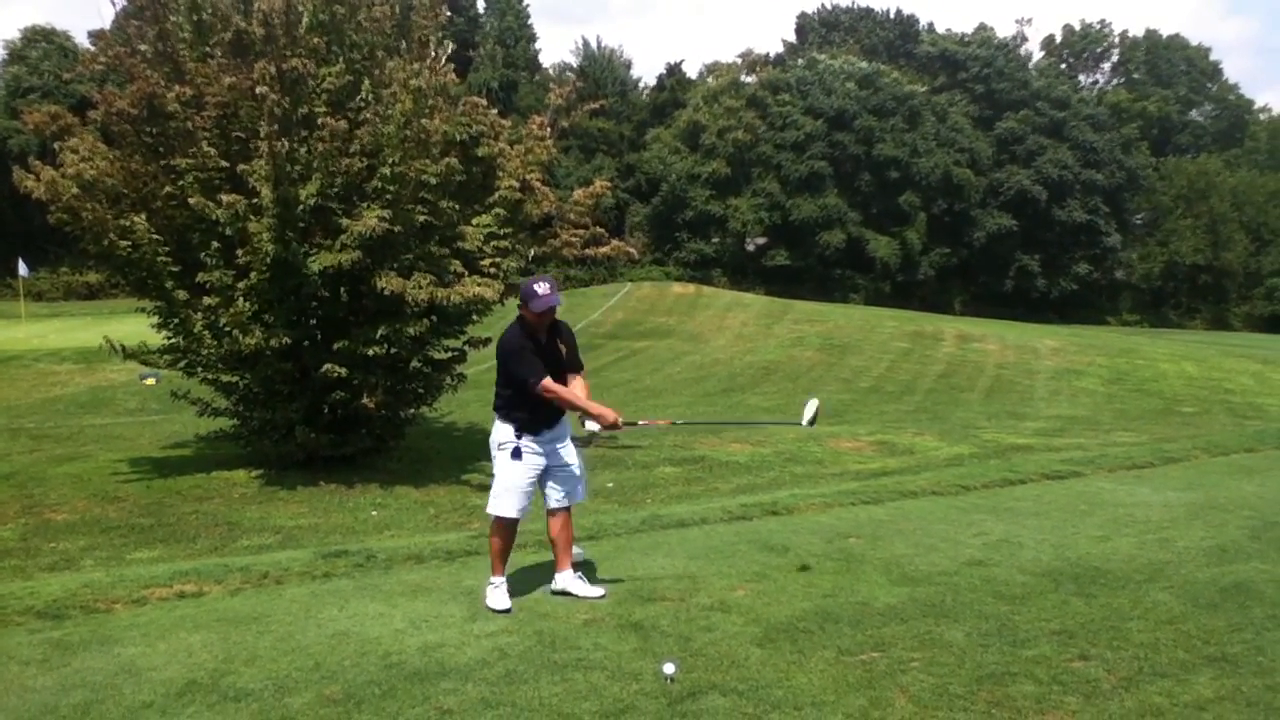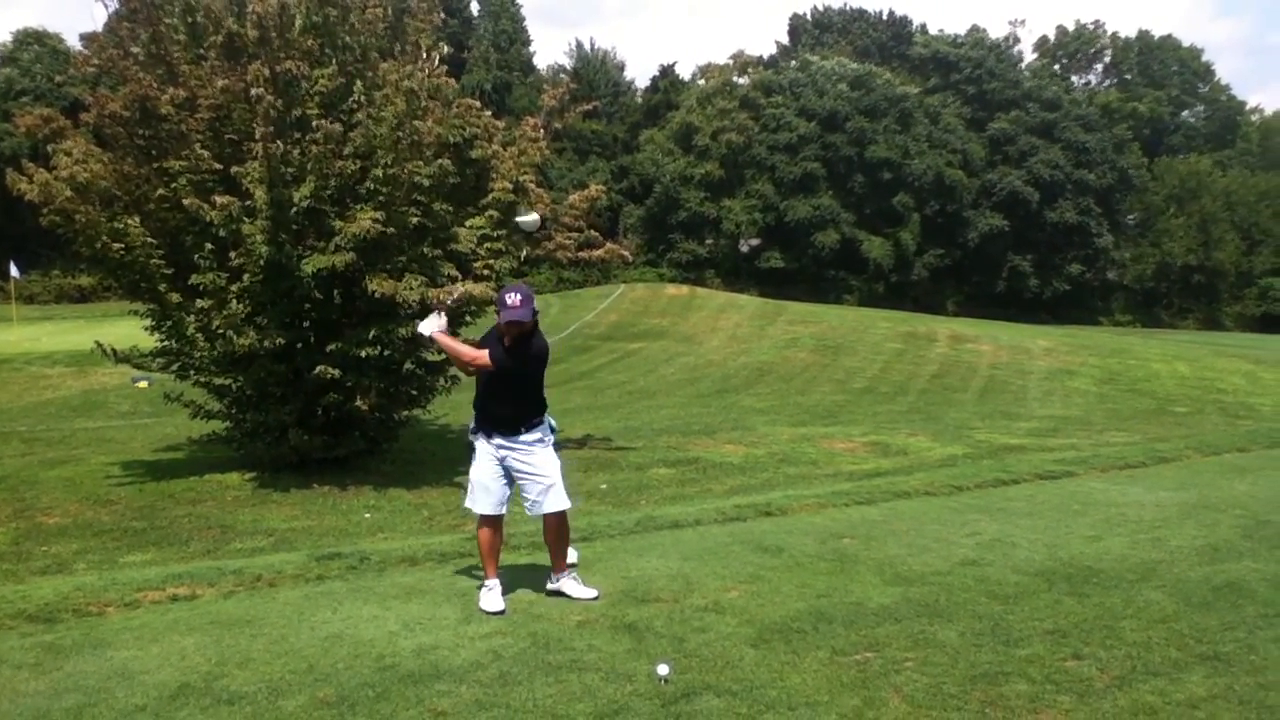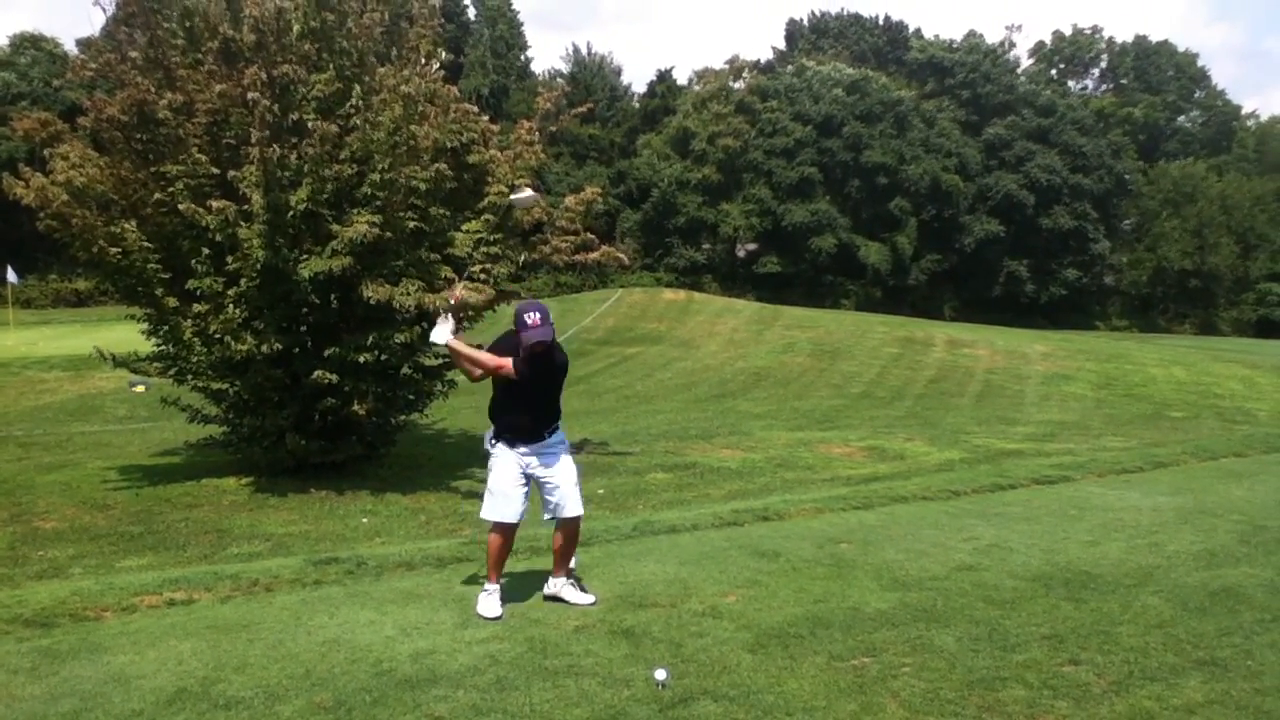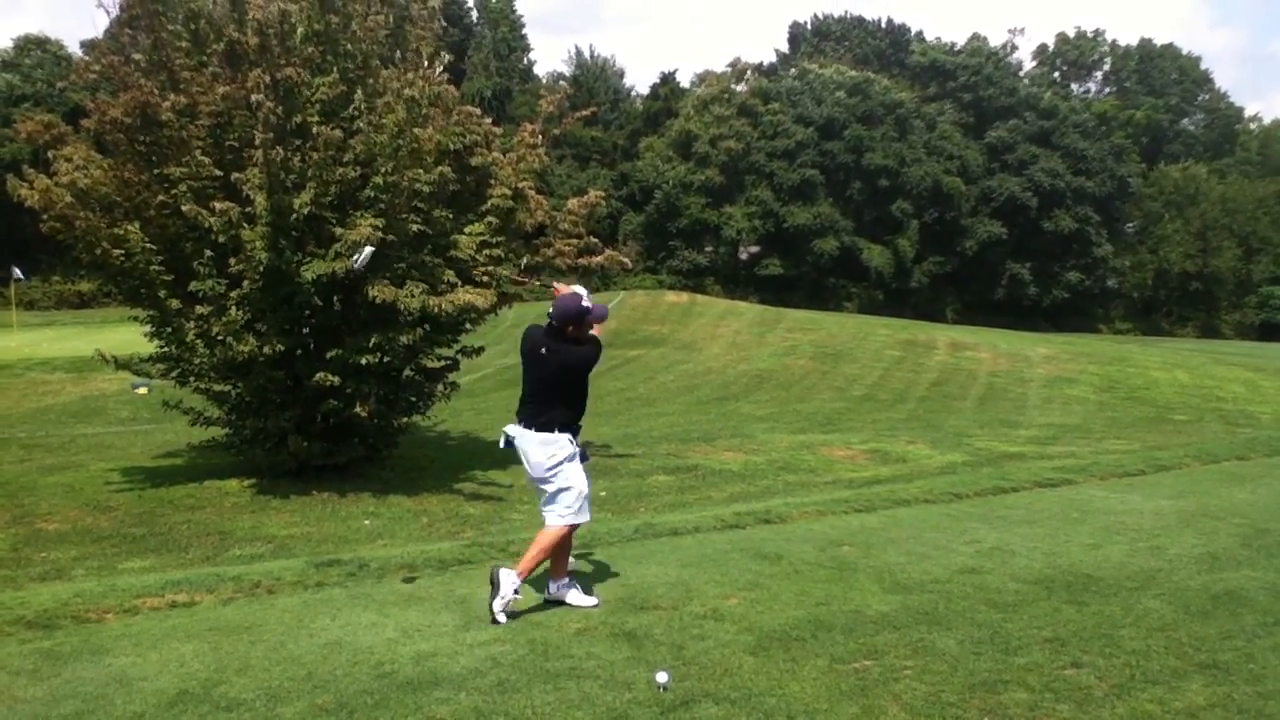
dt=0.5s
person 1, frame 1
left shoulder: (561, 332)
right shoulder: (513, 343)
left elbow: (575, 379)
right elbow: (549, 390)
left wrist: (588, 410)
right wrist: (597, 411)
left hip: (555, 432)
right hip: (517, 437)
left knee: (561, 505)
right knee: (506, 512)
left ankle: (564, 575)
right ankle: (496, 581)
person 1, frame 2
left shoulder: (534, 348)
right shoulder: (497, 334)
left elbow: (478, 360)
right elbow: (471, 367)
left wrist: (437, 335)
right wrist: (445, 334)
left hip: (528, 440)
right hip: (488, 439)
left knee: (554, 509)
right knee: (488, 513)
left ankle: (560, 576)
right ankle: (491, 583)
person 1, frame 3
left shoulder: (554, 359)
right shoulder: (508, 341)
left elbow: (495, 365)
right elbow: (476, 372)
left wrist: (451, 342)
right wrist: (452, 345)
left hip: (547, 446)
right hip: (507, 446)
left knee: (570, 515)
right knee: (504, 521)
left ankle: (558, 581)
right ankle: (491, 588)
person 1, frame 4
left shoulder: (534, 338)
right shoulder: (582, 354)
right elbow: (594, 335)
left wrist: (568, 301)
right wrist: (571, 296)
left hip: (529, 434)
right hip: (553, 442)
left knee: (561, 513)
right knee: (564, 518)
left ankle: (558, 582)
right ankle: (512, 578)
